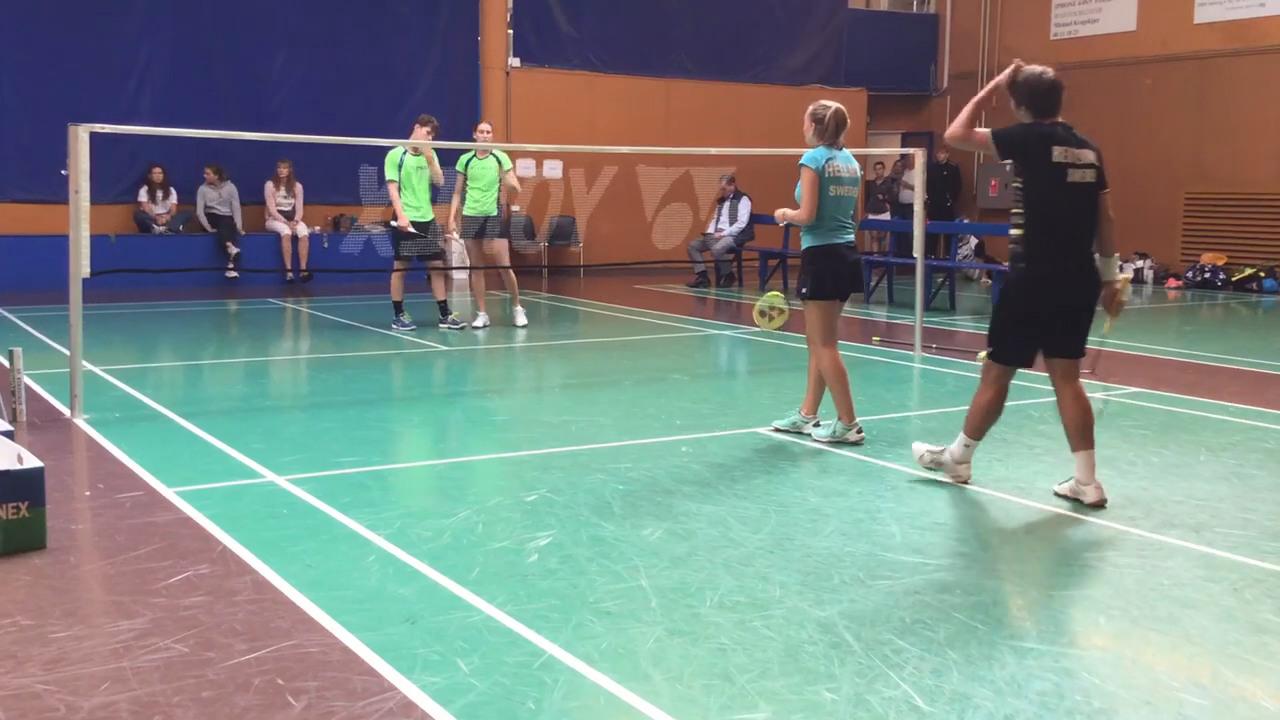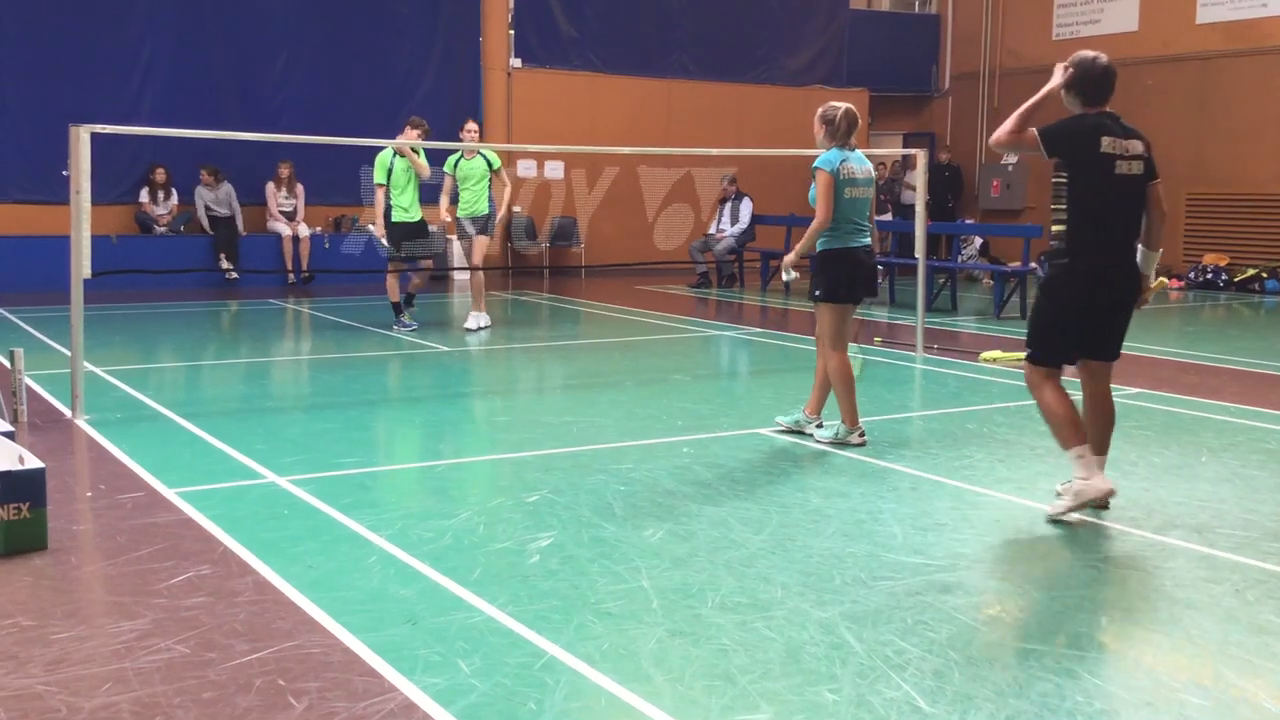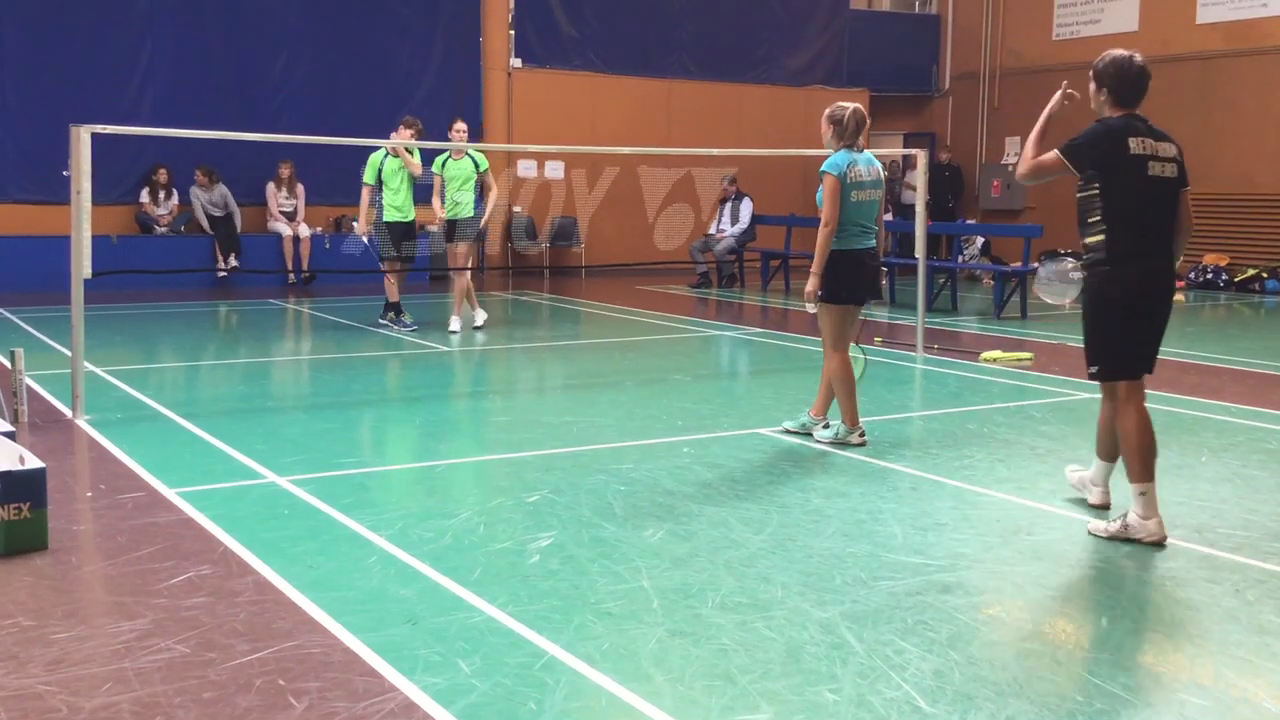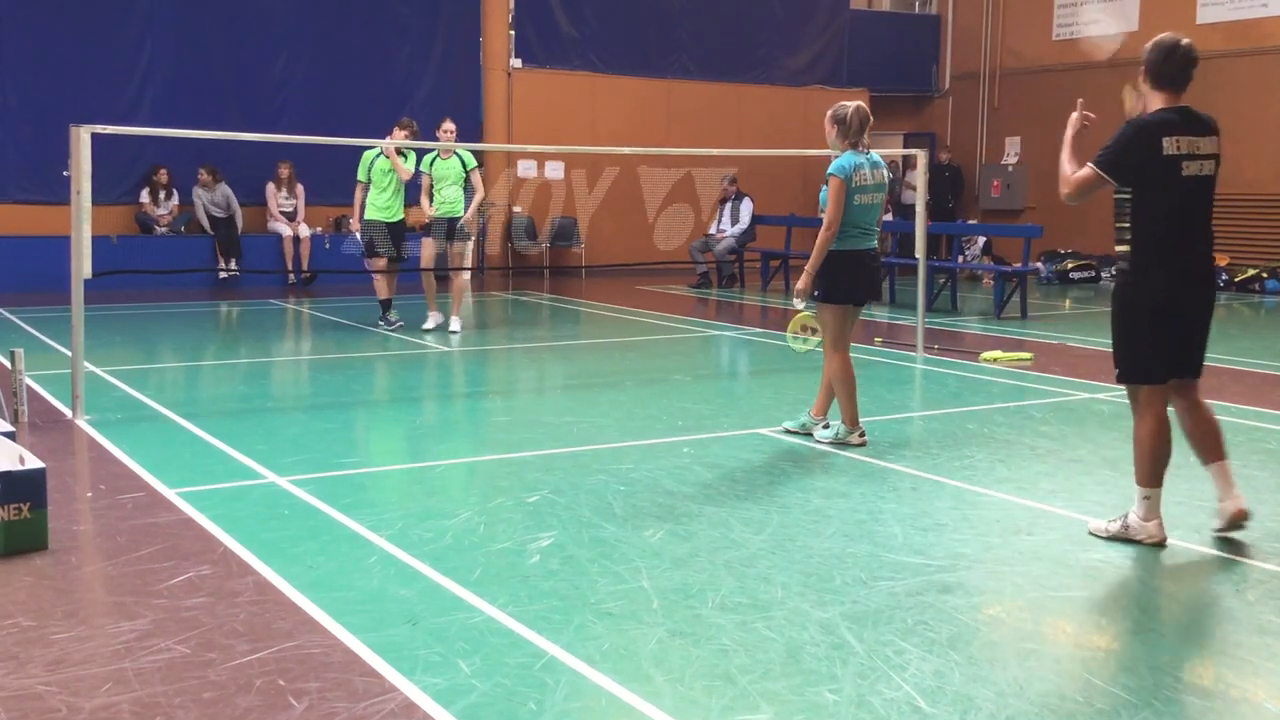
dt=0.3s
person 1, frame 1
left shoulder: (1030, 139)
right shoulder: (1088, 150)
left elbow: (955, 135)
right elbow: (1105, 221)
left wrist: (995, 85)
right wrist: (1109, 276)
left hip: (1034, 279)
right hip: (1080, 279)
left knee: (997, 373)
right knee: (1066, 378)
left ankle: (957, 457)
right ankle: (1085, 481)
person 1, frame 2
left shoulder: (1077, 131)
right shoulder: (1137, 141)
left elbow: (1001, 140)
right elbow: (1157, 214)
left wrist: (1047, 90)
right wrist: (1145, 270)
left hip: (1072, 274)
right hip: (1118, 276)
left knee: (1042, 375)
right knee: (1096, 378)
left ankle: (1088, 477)
right ankle: (1090, 478)
person 1, frame 3
left shoulder: (1104, 135)
right shoulder: (1167, 143)
left elbow: (1028, 169)
right elbow: (1183, 223)
left wrist: (1046, 115)
left hip: (1115, 279)
right hip: (1157, 280)
left knee: (1124, 393)
right knee: (1120, 386)
left ankle: (1144, 516)
right ankle: (1098, 480)
person 1, frame 4
left shoulder: (1140, 132)
right shoulder: (1208, 130)
left elbow: (1071, 189)
left wrist: (1070, 132)
left hip: (1146, 283)
right hip: (1197, 281)
left knee: (1148, 400)
right knee: (1186, 393)
left ankle: (1145, 519)
right ankle: (1228, 496)
person 2, frame 1
left shoulder: (813, 159)
right shoulder: (850, 161)
left elbow: (807, 215)
left wrist: (783, 213)
left hip: (822, 257)
right hip: (846, 255)
left knee: (825, 345)
right knee: (816, 340)
left ankle: (848, 423)
right ankle: (807, 415)
person 2, frame 2
left shoulder: (827, 162)
right shoulder: (864, 162)
left elbow: (823, 220)
right elbow: (870, 218)
left wrist: (796, 252)
right wrist: (872, 262)
left hip: (836, 259)
right hip: (862, 257)
left knee: (834, 348)
right knee: (825, 341)
left ankle: (851, 426)
right ankle: (811, 415)
person 2, frame 3
left shoulder: (835, 165)
right shoulder: (874, 164)
left elbow: (829, 225)
right elbow: (879, 221)
left wrist: (815, 274)
right wrist: (877, 263)
left hip: (841, 261)
right hip: (867, 261)
left knee: (835, 348)
right knee: (834, 344)
left ankle: (851, 427)
right ankle: (817, 416)
person 2, frame 4
left shoulder: (842, 166)
right shoulder: (880, 165)
left elbow: (831, 227)
left wrist: (808, 272)
left hip: (840, 262)
right hip: (867, 261)
left knee: (836, 349)
right knee: (835, 346)
left ankle: (851, 427)
right ankle: (817, 417)
person 3, frame 1
left shoulder: (429, 154)
right shoulder: (395, 155)
left elbow: (439, 181)
right elbow: (392, 188)
left wrist: (427, 156)
right wrist: (401, 216)
left hip: (428, 220)
right hip: (407, 220)
left knee: (438, 267)
right knee: (401, 267)
left ankle: (444, 315)
right ankle: (398, 316)
person 3, frame 2
left shoulder: (417, 152)
right shoulder: (385, 157)
left elbow: (425, 174)
right elbow: (380, 192)
left wrist: (408, 152)
right wrist: (379, 223)
left hip: (417, 218)
right hip: (396, 220)
left knee: (425, 265)
right knee: (395, 268)
left ankle: (407, 305)
right ankle: (398, 316)
person 3, frame 3
left shoulder: (412, 153)
right shoulder: (377, 157)
left elbow: (417, 171)
right elbow: (366, 190)
left wrist: (401, 149)
right wrist: (362, 221)
left hip: (408, 219)
right hip: (388, 220)
left knee: (401, 268)
right knee: (391, 268)
left ankle: (387, 311)
right ankle: (398, 315)
person 3, frame 4
left shoulder: (409, 156)
right shoulder: (370, 155)
left elbow: (405, 176)
right elbow: (360, 188)
left wrist: (392, 152)
right wrist: (355, 218)
left hip: (397, 219)
right hip: (373, 219)
left knee: (393, 267)
right knee: (379, 265)
left ankle: (385, 313)
right ankle: (387, 312)
person 4, frame 1
left shoulder: (501, 158)
right shoulder: (465, 160)
left elbow: (517, 188)
right elbow: (457, 193)
left wrist: (509, 182)
right wrist: (451, 218)
left hip: (494, 216)
right hip: (469, 217)
left knee: (504, 266)
right knee: (475, 267)
left ankle: (517, 308)
right ankle: (481, 313)
person 4, frame 2
left shoulder: (489, 157)
right shoulder: (452, 161)
left elbow: (507, 185)
right elbow: (446, 193)
left wrist: (502, 210)
right wrist: (443, 211)
left hip: (485, 216)
right hip: (464, 218)
left knee: (476, 265)
right knee: (473, 268)
left ankle: (475, 313)
right ankle: (482, 314)
person 4, frame 3
left shoulder: (477, 158)
right shoulder: (440, 161)
left elbow: (493, 189)
right elbow: (436, 195)
left wrist: (486, 215)
right wrist: (438, 211)
left hip: (469, 219)
right hip: (448, 219)
left knee: (460, 269)
right knee: (457, 271)
left ankle: (456, 317)
right ankle: (477, 311)
person 4, frame 4
left shoulder: (465, 157)
right shoulder: (428, 160)
left elbow: (480, 190)
right elbow: (424, 194)
left wrist: (470, 214)
right wrist: (426, 209)
left hip: (458, 218)
right hip: (436, 219)
left knee: (457, 270)
right knee: (426, 268)
left ankle: (455, 317)
right ankle: (433, 313)
